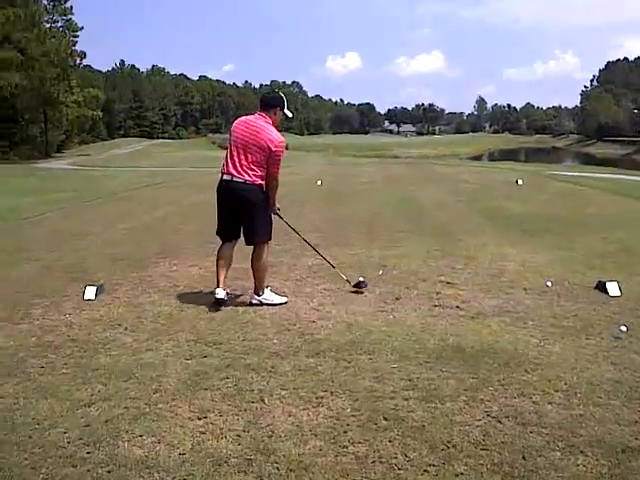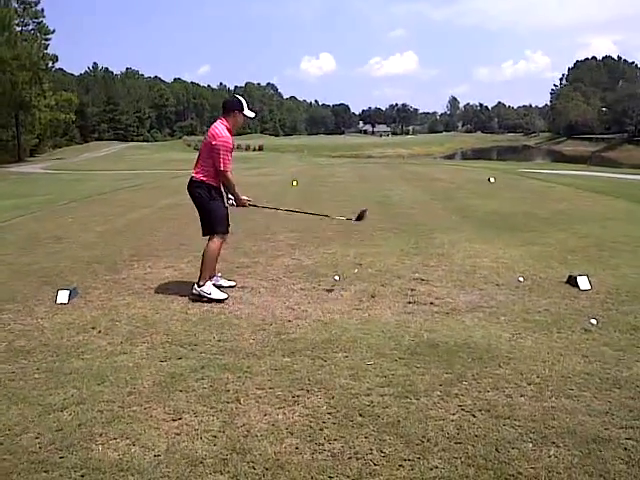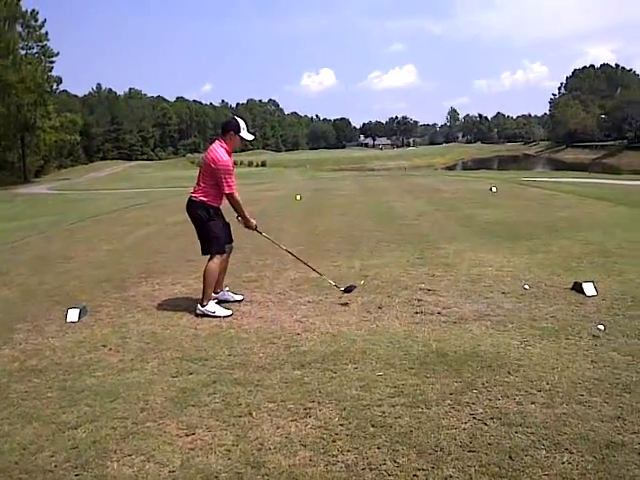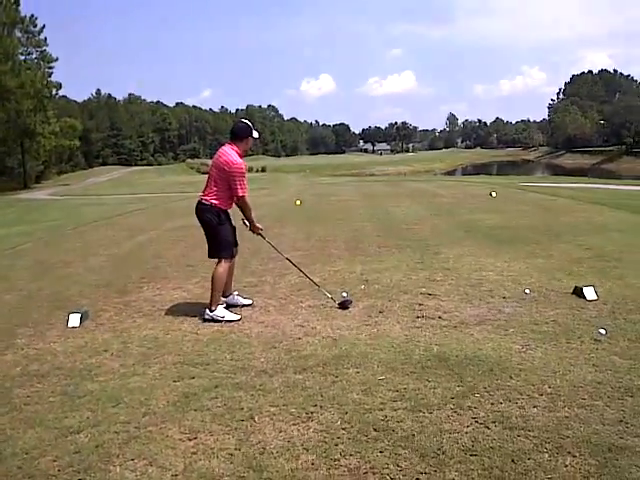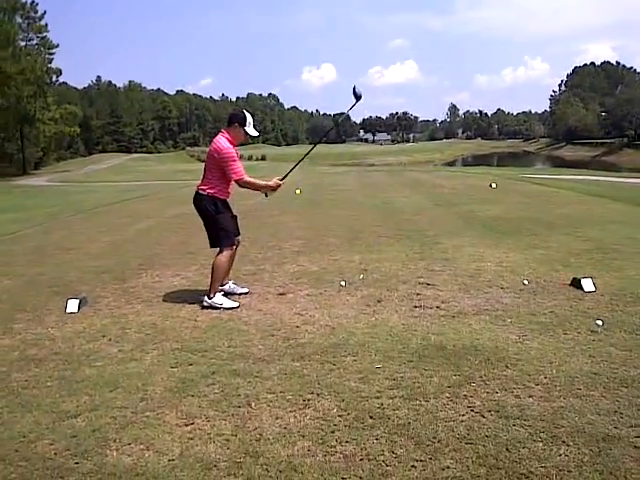
dt=1s
person 1, frame 1
left shoulder: (238, 123)
right shoulder: (276, 139)
right elbow: (272, 177)
right wrist: (272, 203)
left hip: (226, 185)
right hip: (251, 191)
left knee: (227, 240)
right knee: (261, 244)
left ankle: (220, 288)
right ankle: (260, 293)
person 1, frame 2
left shoulder: (219, 128)
right shoulder: (223, 136)
right elbow: (224, 173)
left wrist: (229, 194)
right wrist: (238, 197)
left hip: (207, 186)
right hip: (204, 187)
left knee: (218, 233)
right knee: (218, 234)
left ankle: (211, 276)
right ankle: (202, 284)
person 1, frame 3
left shoulder: (218, 149)
right shoulder: (222, 159)
left elbow: (230, 191)
right elbow: (231, 195)
left wrist: (240, 214)
right wrist: (246, 219)
left hip: (208, 206)
right hip: (203, 207)
left knee: (226, 247)
right knee: (217, 253)
left ankle: (218, 291)
right ankle: (205, 304)
person 1, frame 4
left shoulder: (225, 151)
right shoulder: (236, 162)
right elbow: (241, 198)
left wrist: (247, 214)
right wrist: (252, 223)
left hip: (214, 208)
right hip: (213, 211)
left knee: (231, 252)
right knee: (225, 258)
left ankle: (227, 295)
right ankle: (213, 309)
person 1, frame 5
left shoulder: (225, 143)
right shoulder: (224, 147)
left elbow: (240, 176)
right elbow: (242, 181)
left wrist: (264, 186)
right wrist: (268, 185)
left hip: (216, 199)
right hip: (209, 200)
left knee: (234, 241)
right knee: (226, 246)
left ankle: (223, 283)
right ankle: (212, 296)
